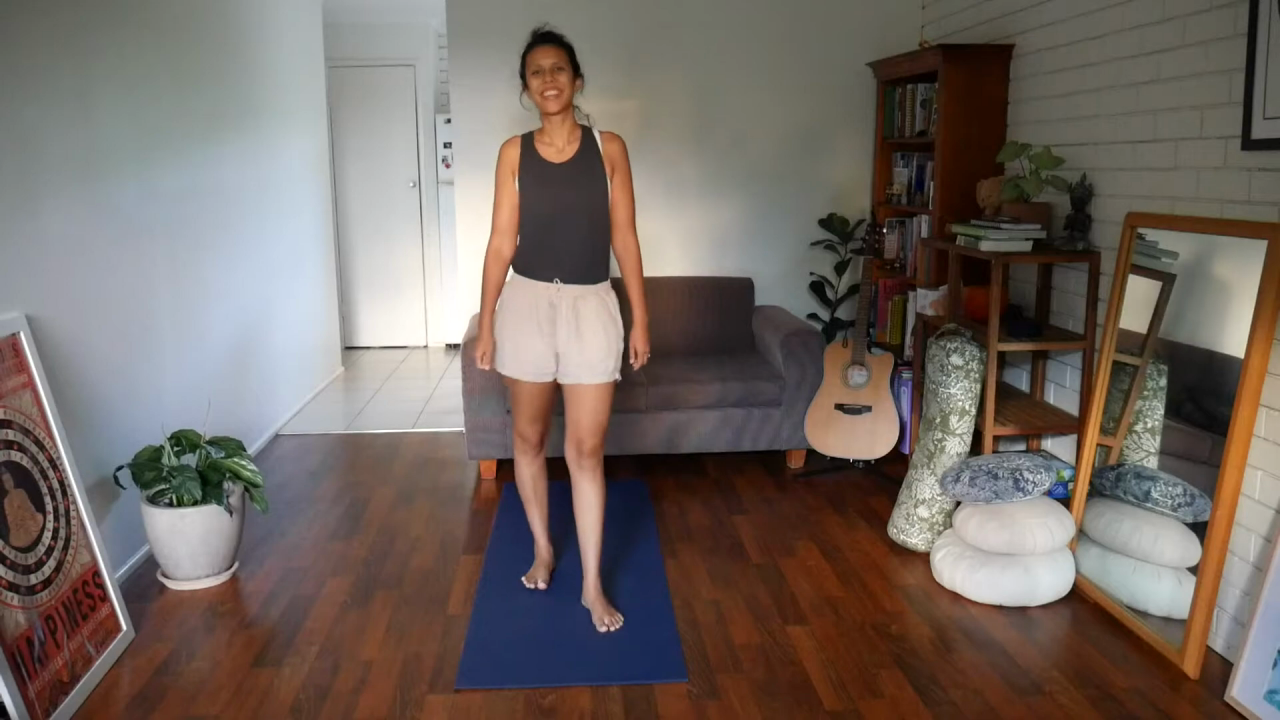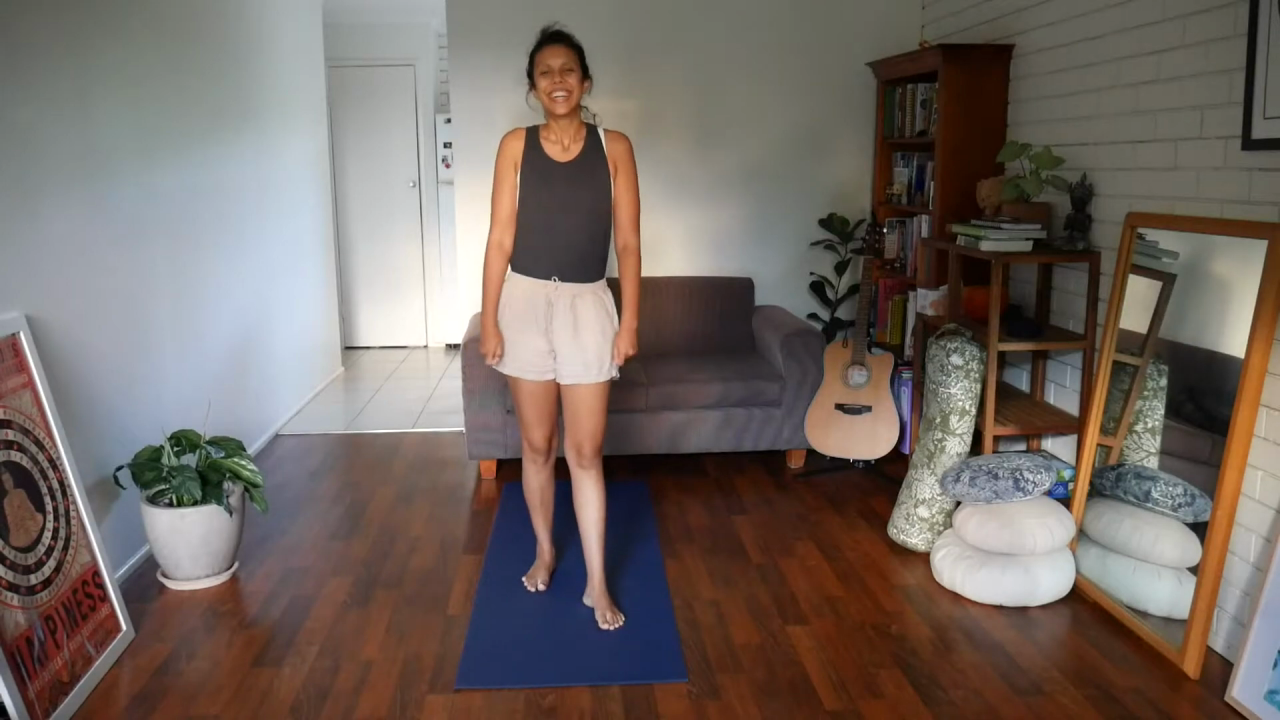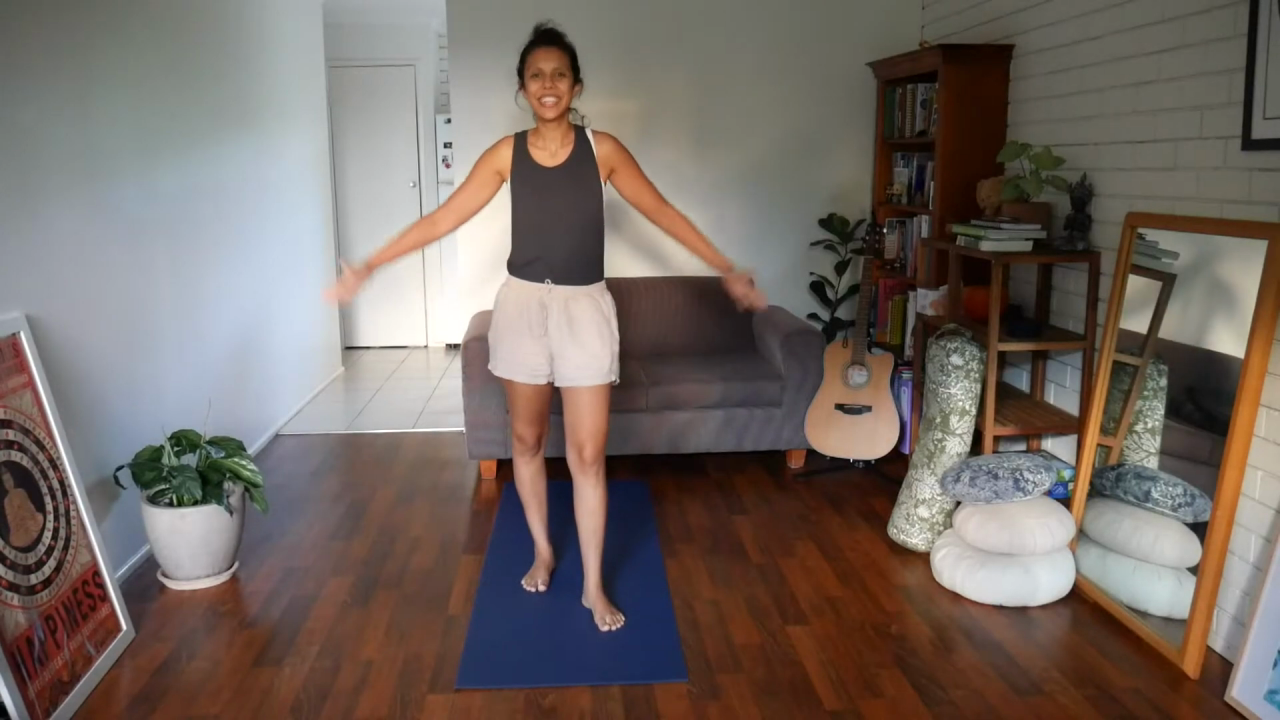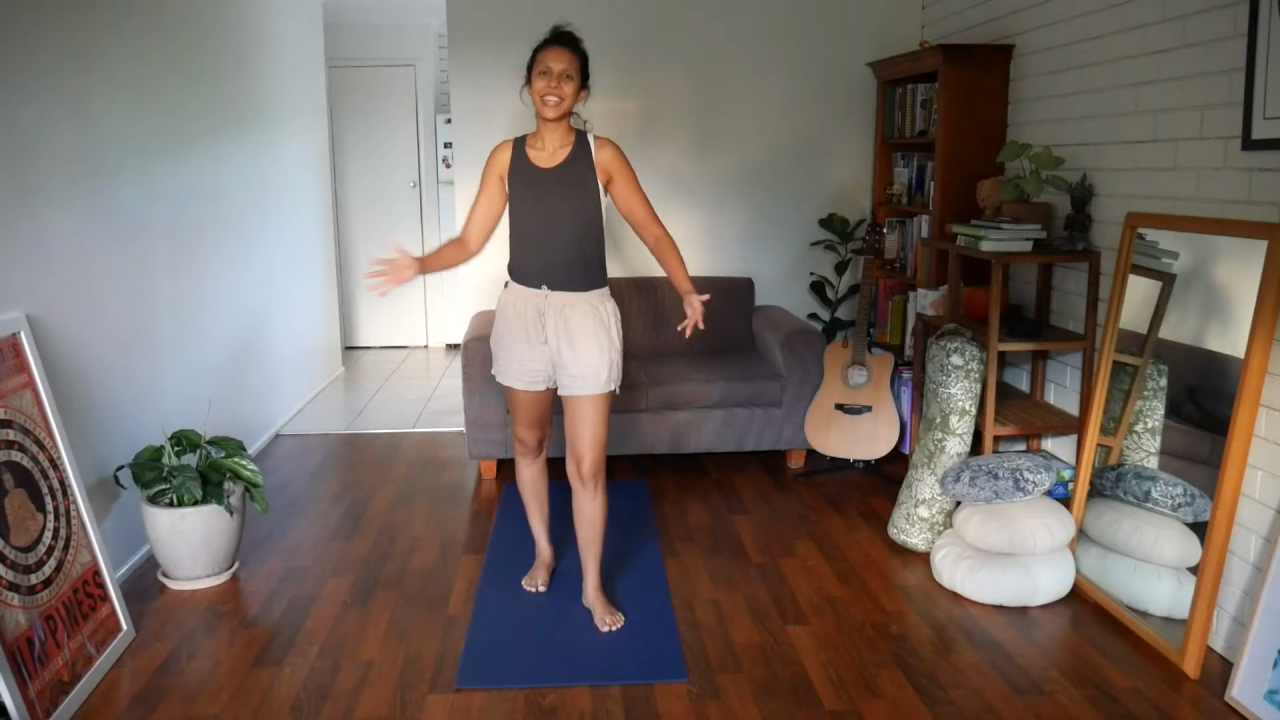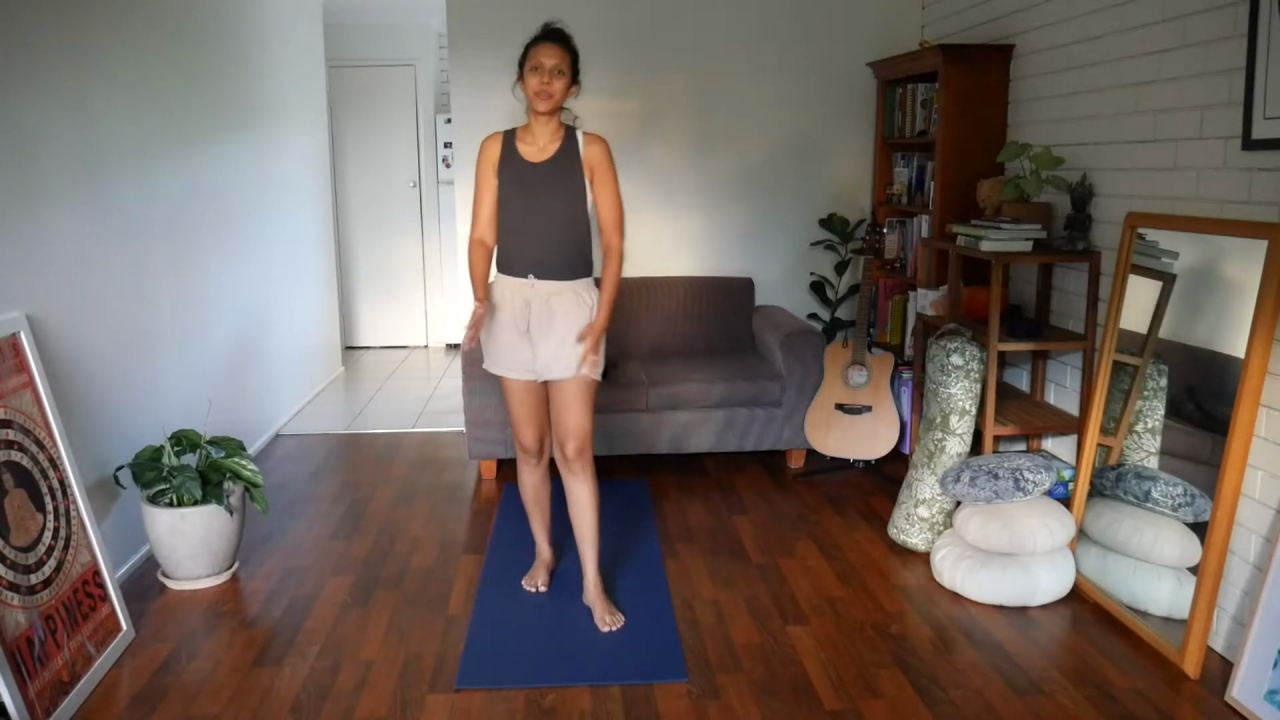
dt=0.7s
person 1, frame 1
left shoulder: (609, 147)
right shoulder: (514, 152)
left elbow: (625, 238)
right elbow: (501, 242)
left wrist: (640, 319)
right wrist: (485, 322)
left hip: (591, 307)
right hip: (527, 305)
left knee: (586, 452)
right knee: (529, 440)
left ankle: (593, 585)
right ankle: (543, 550)
person 1, frame 2
left shoulder: (614, 147)
right shoulder: (515, 145)
left elbow: (627, 240)
right elbow: (501, 238)
left wrist: (629, 320)
right wrist: (488, 318)
left hip: (588, 306)
right hip: (524, 304)
left knee: (585, 452)
right knee: (537, 445)
left ankle: (596, 582)
right ankle: (544, 550)
person 1, frame 3
left shoulder: (602, 149)
right shoulder: (506, 153)
left elbow: (662, 212)
right elbow: (442, 218)
left wrist: (726, 269)
right wrist: (371, 264)
left hip: (585, 308)
right hip: (522, 306)
left knee: (588, 455)
right knee: (527, 441)
left ankle: (594, 585)
right ankle: (543, 552)
person 1, frame 4
left shoulder: (603, 154)
right shoulder: (505, 157)
left elbow: (651, 230)
right elbow: (470, 240)
left wrist: (687, 291)
right wrist: (418, 264)
left hip: (586, 314)
right hip: (522, 313)
left knee: (586, 467)
right knee: (528, 444)
left ankle: (593, 586)
right ankle: (544, 552)
person 1, frame 5
left shoulder: (592, 150)
right shoulder: (495, 148)
left elbow: (612, 240)
right elbow: (482, 236)
left wrist: (602, 317)
right wrist: (480, 298)
left hip: (571, 303)
right hip: (510, 302)
left knee: (574, 450)
right knee: (529, 444)
left ankle: (593, 583)
right ankle: (543, 553)
